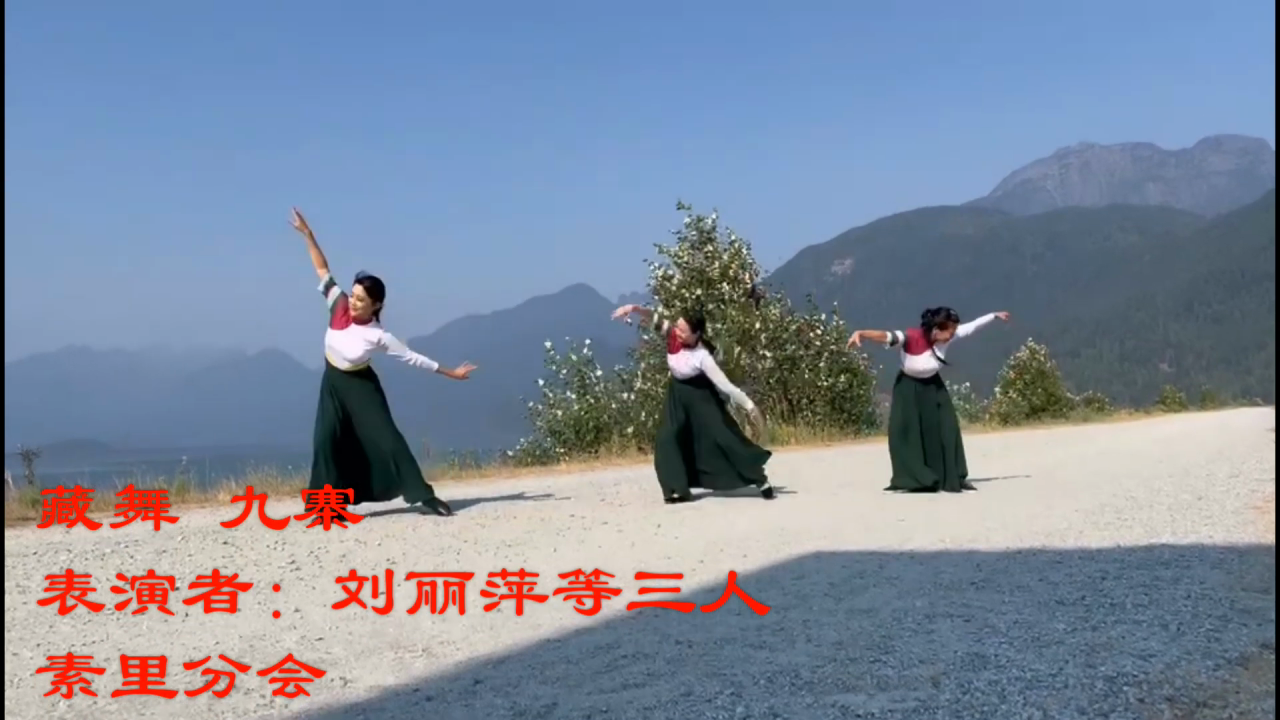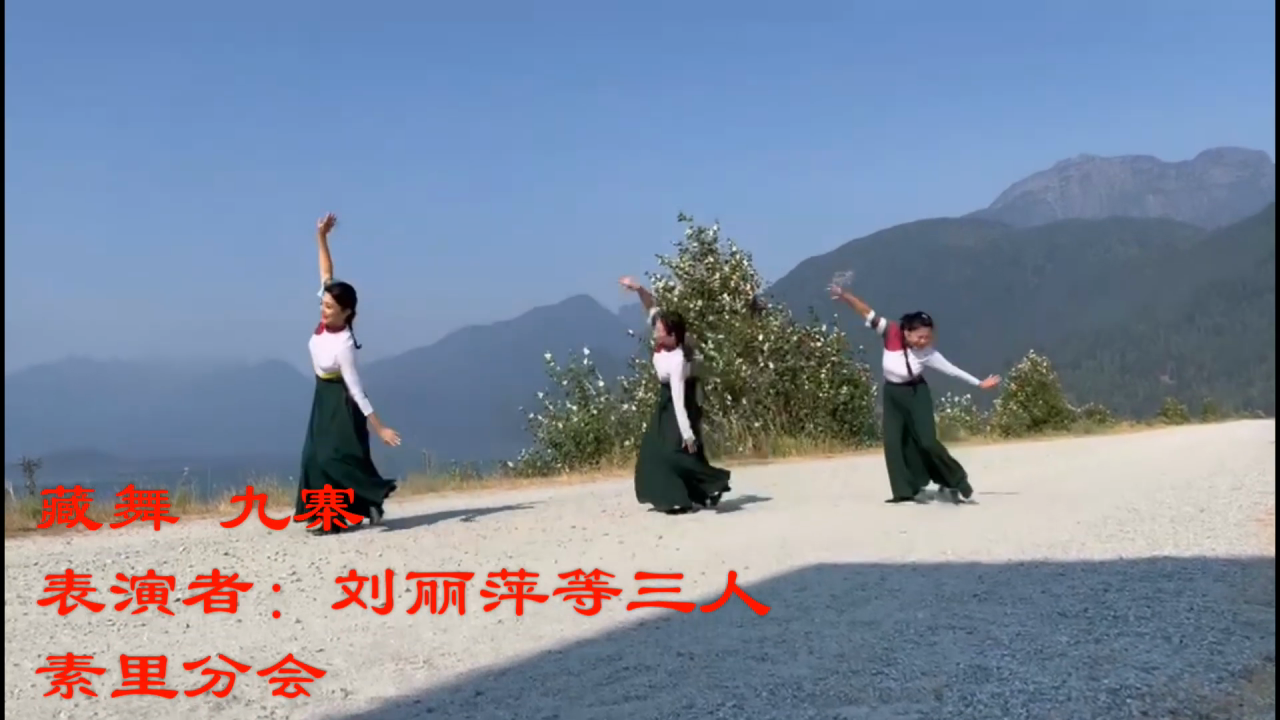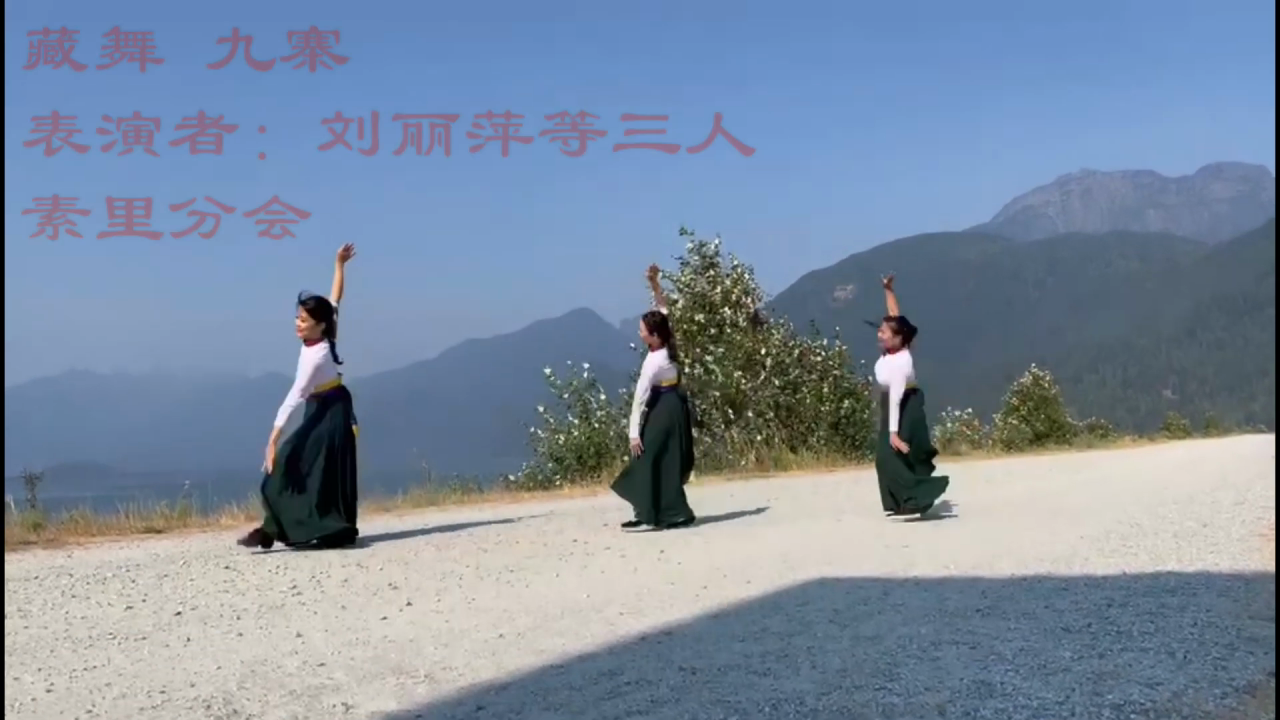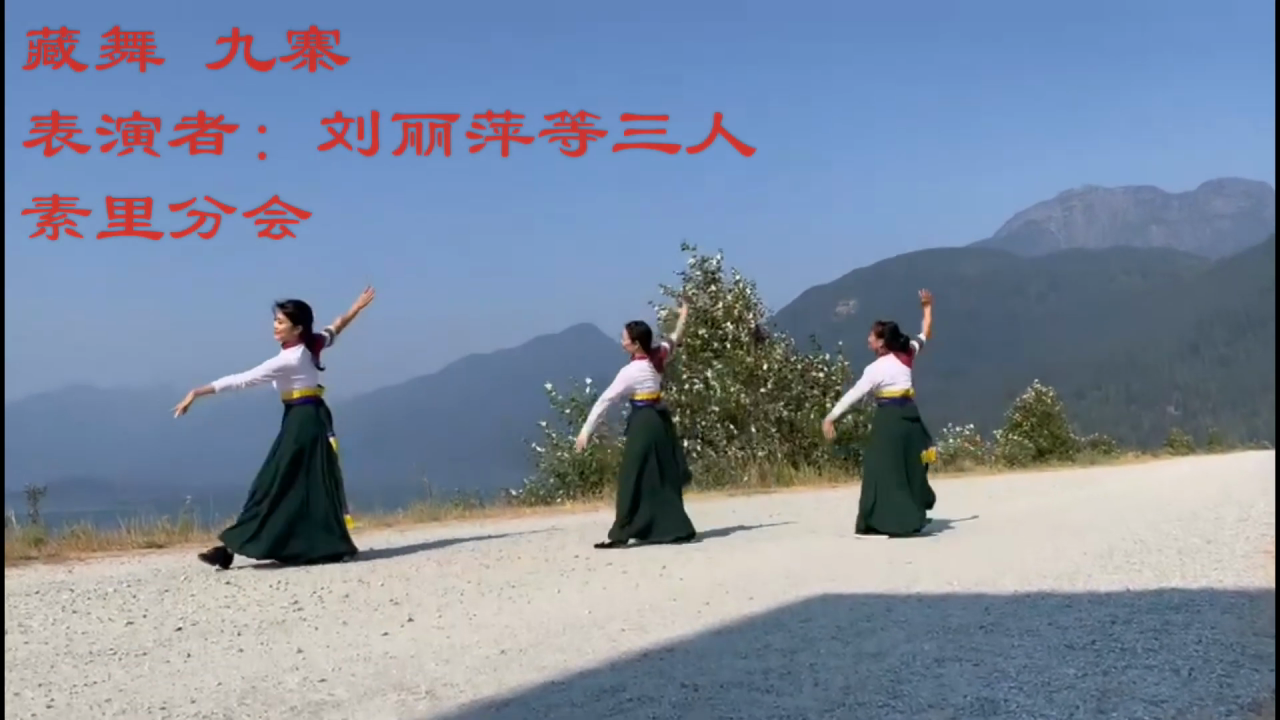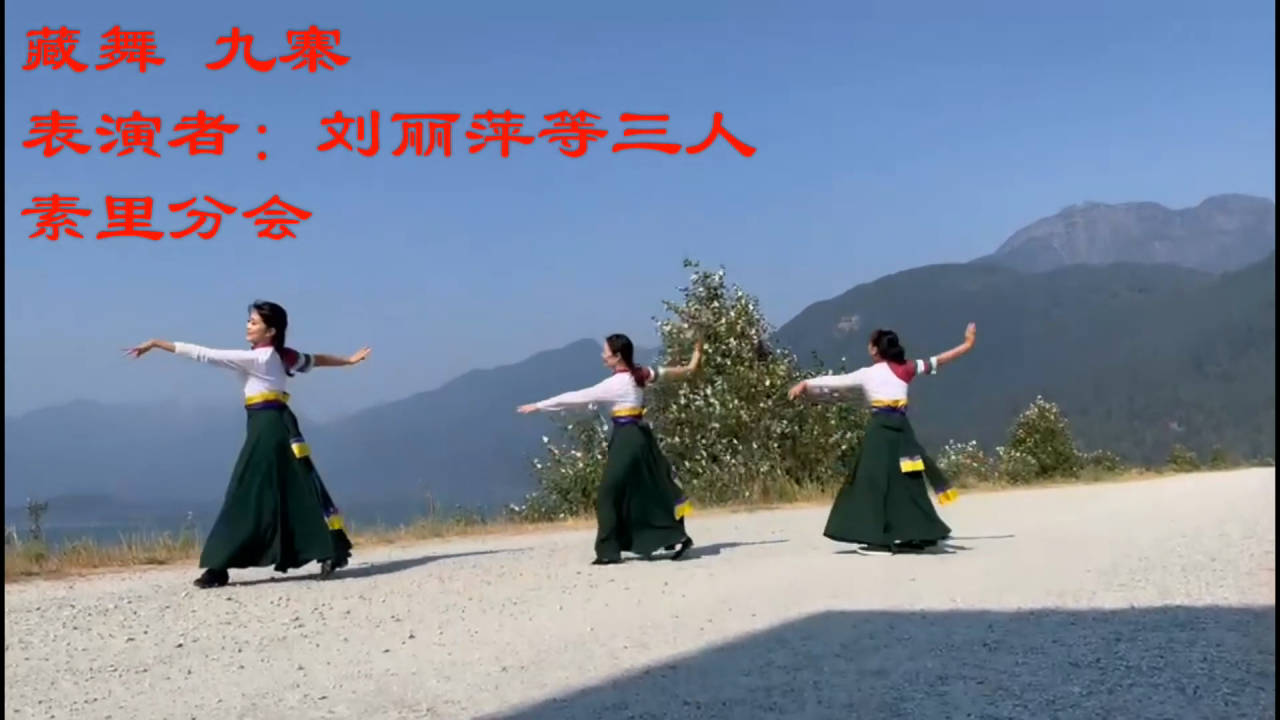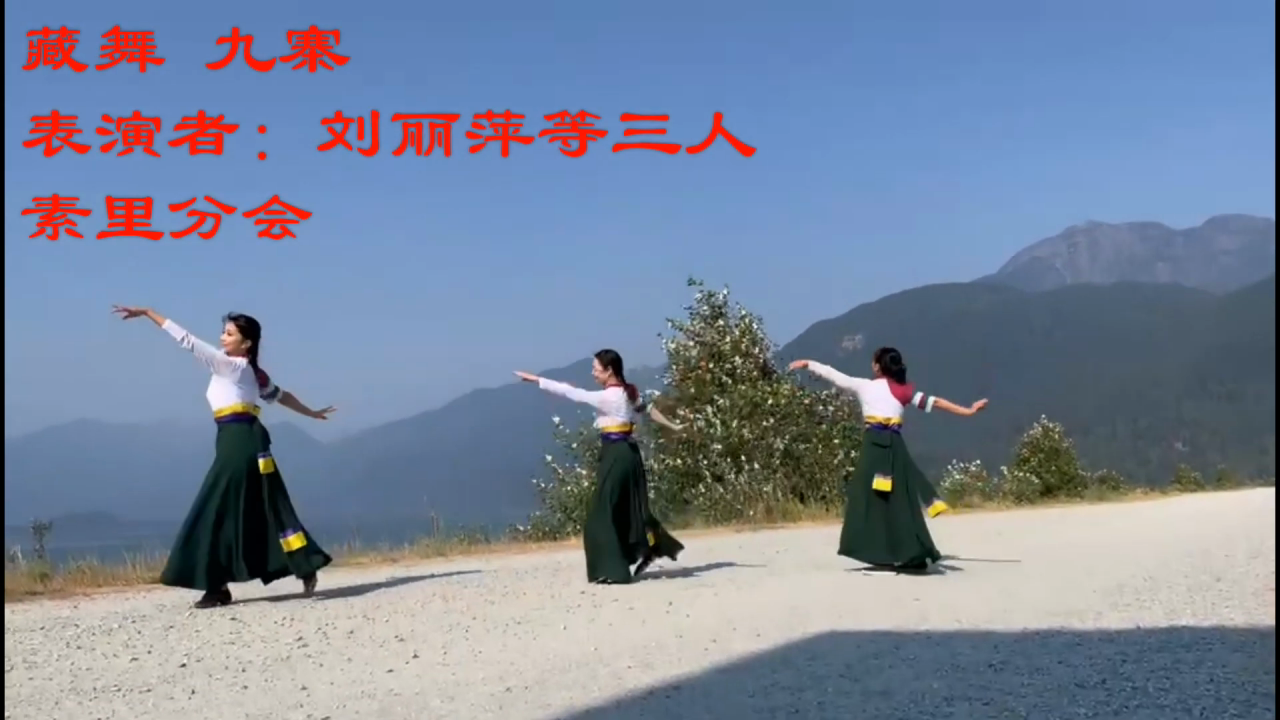
dt=0.2s
person 1, frame 1
left shoulder: (377, 336)
right shoulder: (340, 307)
left elbow: (412, 357)
right elbow: (322, 270)
left wrist: (449, 373)
right wrist: (307, 233)
left hip: (361, 386)
right hip: (333, 384)
left knee: (386, 441)
right knee: (327, 443)
left ankle: (424, 496)
person 1, frame 2
left shoulder: (343, 346)
right shoulder: (325, 321)
left elbow: (357, 389)
right elbow: (327, 275)
left wrist: (377, 426)
right wrist: (322, 237)
left hip: (340, 397)
right hip: (325, 393)
left knee: (336, 454)
right knee: (316, 455)
left ankle: (372, 497)
person 1, frame 3
left shoulder: (314, 359)
right shoulder: (321, 338)
left elbow: (294, 398)
right elbow: (335, 300)
left wrist: (273, 441)
right wrist: (340, 265)
left hip: (333, 410)
right hip: (326, 407)
left knee: (294, 466)
right knee: (327, 470)
left ankle: (273, 529)
right ankle: (338, 530)
person 1, frame 4
left shoulder: (286, 360)
right shoulder: (309, 346)
left elbow: (242, 379)
right elbow: (333, 330)
left wrist: (197, 393)
right wrist: (358, 306)
left hip: (303, 425)
right hip: (311, 421)
left knee: (273, 484)
right knee: (315, 485)
left ankle: (232, 547)
right ankle: (337, 546)
person 1, frame 5
left shoulder: (254, 358)
right shoulder: (283, 355)
left elbow: (205, 355)
right elbow: (313, 360)
left wrist: (157, 343)
right wrist: (348, 360)
left hip: (265, 426)
right hip: (278, 425)
left knee: (247, 495)
right knee: (297, 492)
left ankle: (218, 567)
right ankle: (333, 551)
person 1, frame 6
left shoulder: (228, 364)
right shoulder: (253, 372)
left elbow: (187, 340)
right elbow: (280, 396)
left wrist: (147, 312)
right wrist: (312, 413)
left hip: (237, 439)
right hip: (247, 439)
left knee: (219, 511)
right knee: (265, 509)
left ankle: (217, 586)
right ankle: (305, 567)
person 2, frame 1
left shoulder: (702, 356)
right shoulder: (672, 334)
left elbow: (724, 383)
right elbow: (652, 317)
left wrist: (748, 404)
right wrist: (633, 308)
left hip: (699, 395)
right hip: (677, 393)
left knee: (724, 436)
right knee: (668, 438)
left ankle: (759, 479)
right ankle: (678, 489)
person 2, frame 2
left shoulder: (677, 361)
right shoulder: (663, 340)
left elbow: (678, 400)
right elbow: (651, 306)
left wrist: (686, 432)
right wrist: (638, 288)
left hip: (681, 399)
right hip: (667, 398)
left knee: (674, 452)
right knee: (654, 449)
left ankle: (713, 484)
right ankle: (676, 499)
person 2, frame 3
left shoulder: (654, 362)
right shoulder: (667, 342)
left elbow: (640, 397)
right elbow: (663, 307)
left wrist: (634, 432)
right wrist: (654, 282)
left hip: (666, 407)
right hip: (673, 403)
left knee: (649, 459)
right knee: (667, 460)
left ankle: (648, 514)
right ankle: (676, 512)
person 2, frame 4
left shoulder: (631, 372)
right shoulder: (657, 356)
left elbow: (605, 399)
right elbow: (674, 339)
left wrist: (585, 431)
right wrist: (683, 316)
left hip: (643, 421)
right hip: (658, 419)
left knee: (633, 478)
right knee: (660, 478)
left ankle: (621, 534)
right ankle: (679, 528)
person 2, frame 5
left shoulder: (613, 385)
right shoulder: (639, 374)
left elbow: (577, 397)
right elbow: (663, 373)
left wrist: (540, 405)
right wrist: (690, 368)
left hip: (626, 438)
right hip: (640, 437)
left knee: (610, 495)
right knee: (649, 492)
left ankle: (610, 552)
right ankle: (677, 538)
person 2, frame 6
left shoulder: (607, 397)
right shoulder: (628, 391)
left elbow: (571, 392)
right elbow: (648, 409)
left wrist: (537, 380)
right wrist: (673, 427)
left hip: (616, 454)
right hip: (626, 452)
left knee: (604, 513)
right knee: (624, 510)
left ankle: (613, 570)
right ankle: (649, 549)
person 3, frame 1
left shoulder: (946, 338)
right shoulder: (912, 337)
left elbow: (971, 326)
right elbow: (886, 337)
left wrist: (994, 316)
right wrist: (859, 334)
left hip: (932, 386)
right hip: (907, 387)
left knee: (947, 430)
right knee: (902, 431)
left ankle: (955, 479)
right ankle: (911, 480)
person 3, frame 2
left shoulder: (928, 353)
right shoulder: (892, 333)
left elbow: (952, 370)
right elbow: (867, 313)
left wrist: (979, 383)
right wrist: (845, 296)
left hip: (915, 396)
right hip: (893, 395)
left knee: (926, 440)
right knee: (894, 443)
left ankle: (952, 481)
right ankle: (906, 490)
person 3, frame 3
left shoulder: (900, 364)
right shoulder: (892, 344)
left elbow: (895, 398)
right elbow: (894, 312)
left wrist: (893, 431)
right wrist: (888, 290)
left hip: (906, 408)
right hip: (892, 404)
left knee: (891, 455)
right knee: (886, 455)
left ankle: (915, 499)
right ankle: (904, 502)
person 3, frame 4
left shoulder: (876, 369)
right shoulder: (906, 355)
left elbow: (854, 394)
right elbow: (925, 335)
left wrist: (831, 417)
right wrist: (927, 307)
left hip: (892, 418)
right hip: (909, 415)
left knee: (881, 469)
right knee: (908, 468)
left ankle: (879, 523)
right ankle: (912, 519)
person 3, frame 5
left shoulder: (868, 373)
right shoulder: (906, 368)
left elbow: (837, 381)
right elbow: (936, 361)
left wrist: (806, 384)
right wrist: (966, 345)
left hip: (880, 428)
right hip: (901, 427)
left knee: (873, 480)
right knee: (906, 482)
left ankle: (879, 538)
right ankle: (916, 537)
person 3, frame 6
left shoulder: (865, 386)
right shoulder: (904, 390)
left elbow: (836, 376)
right elbow: (934, 401)
left wrist: (808, 364)
right wrist: (968, 410)
left hip: (874, 444)
right hip: (895, 445)
left knee: (874, 500)
right knee: (900, 500)
left ankle: (884, 559)
right ankle: (915, 557)
